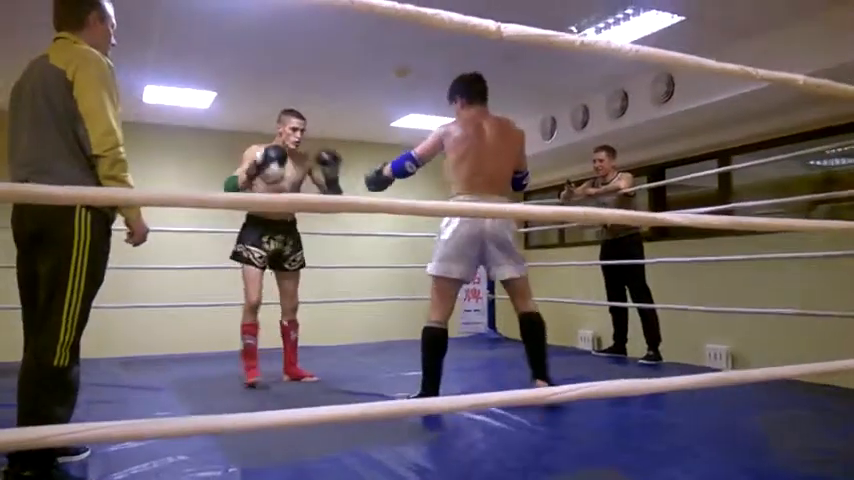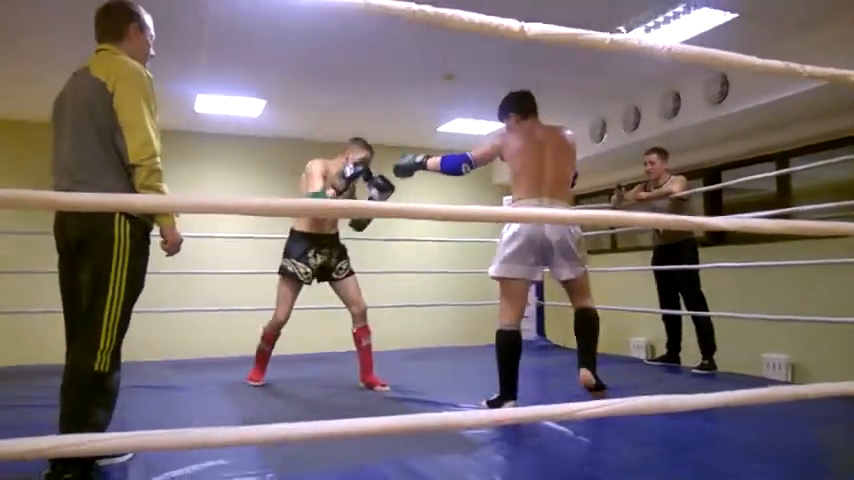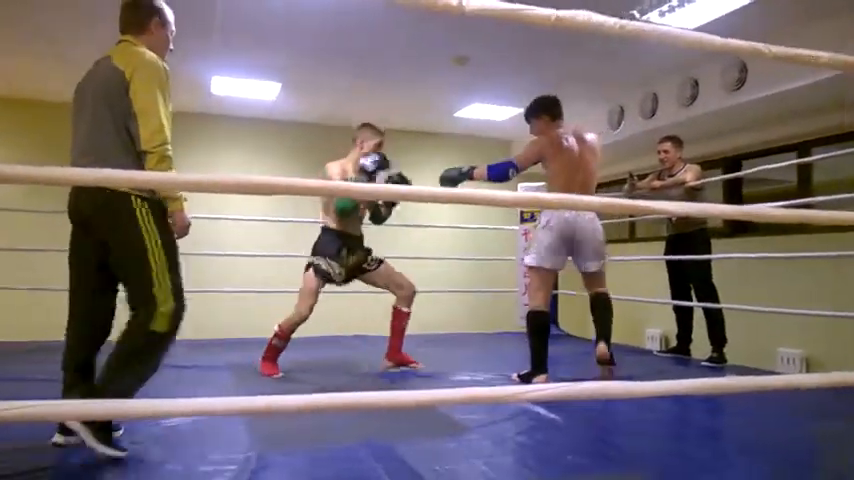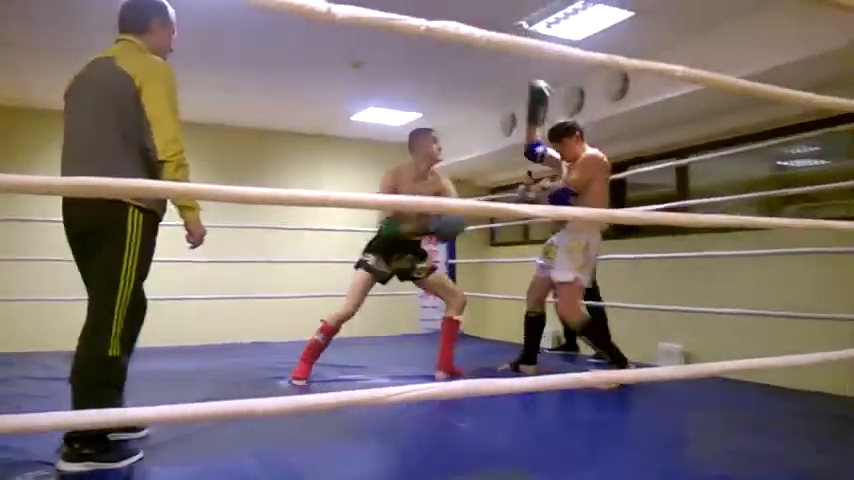
dt=1s
person 1, frame 1
right shoulder: (89, 61)
right elbow: (105, 144)
right wrist: (132, 210)
right hip: (74, 210)
left knee: (42, 333)
right knee: (59, 336)
person 1, frame 2
left shoulder: (73, 83)
right shoulder: (128, 72)
left elbow: (74, 155)
right elbow: (142, 153)
right wrist: (166, 218)
left hip: (71, 217)
right hip: (113, 218)
left knee: (84, 340)
right knee: (100, 343)
person 1, frame 3
left shoulder: (94, 73)
right shoulder: (146, 64)
right elbow: (154, 141)
right wrist: (175, 203)
left hip: (85, 198)
right hip: (127, 199)
left knee: (89, 309)
right knee: (162, 304)
person 1, frame 4
left shoulder: (86, 74)
right shoulder: (151, 68)
left elbow: (82, 146)
right elbow: (166, 149)
right wrist: (190, 212)
left hip: (79, 205)
right hip: (125, 208)
left knee: (123, 311)
right knee: (112, 319)
left ankle: (98, 416)
right ankle: (84, 440)
person 2, frame 1
left shoulder: (449, 130)
right shoulder: (514, 132)
left elbow: (409, 163)
right elbow: (520, 182)
left wrist: (380, 175)
left hip: (462, 217)
right hip: (500, 217)
left knee: (439, 310)
right knee: (524, 303)
left ankle: (429, 393)
right ankle: (541, 379)
person 2, frame 2
left shoulder: (508, 139)
right shoulder: (567, 138)
left elbow: (463, 164)
left wrist: (419, 162)
left hip: (523, 220)
right hip: (561, 219)
left knee: (510, 313)
right knee: (583, 298)
left ankle: (507, 396)
right ankle: (588, 367)
person 2, frame 3
left shoulder: (545, 142)
right shoulder: (592, 140)
left elbow: (507, 170)
left wrist: (464, 173)
left hip: (557, 216)
right hip: (587, 218)
left knee: (539, 295)
right knee: (597, 287)
left ankle: (538, 370)
right ankle: (603, 343)
person 2, frame 4
left shoulder: (591, 159)
right shoulder: (568, 165)
left elbow: (561, 196)
right elbow: (534, 152)
left wrist: (544, 192)
right wrist: (535, 117)
left hip: (580, 236)
right hip: (567, 236)
left knee: (568, 311)
right knee: (534, 296)
left ankle: (618, 363)
right ankle: (527, 360)
person 3, frame 1
left shoulder: (305, 161)
right shoulder: (255, 153)
left elbow: (331, 193)
right elbow: (230, 189)
left wrist: (333, 174)
right wrist: (255, 169)
left hip: (288, 233)
right hip: (257, 230)
left knee: (291, 306)
right knee: (253, 301)
left ankle: (291, 366)
right ankle: (250, 367)
person 3, frame 2
left shoulder: (348, 181)
right shoulder: (317, 167)
left elbow: (358, 225)
left wrist: (375, 202)
right wrist: (342, 182)
left hip: (332, 246)
right hip: (302, 244)
left knee: (359, 310)
right knee: (281, 317)
left ankle: (367, 375)
right ankle: (258, 368)
person 3, frame 3
left shoulder: (366, 172)
right shoulder: (335, 169)
left elbow: (378, 218)
right elbow: (343, 208)
left wrist: (391, 198)
right wrist: (364, 178)
left hip: (356, 247)
right hip: (331, 245)
left knee: (406, 290)
right knee: (302, 312)
left ankle: (394, 354)
right ankle: (269, 359)
person 3, frame 4
left shoulder: (439, 180)
right shoulder: (394, 177)
left elbow: (454, 223)
right elbow: (387, 228)
right wrist: (427, 227)
left hip: (413, 251)
right hip: (383, 248)
left knee: (457, 299)
right knee: (347, 310)
left ankle: (445, 366)
right ankle: (306, 362)
person 4, frame 1
left shoulder: (625, 177)
right shoulder: (593, 183)
left elbow: (622, 186)
right elbow: (565, 198)
left wrist: (596, 192)
right wrist: (568, 192)
left hip: (628, 241)
right hip: (608, 243)
left knee: (640, 294)
right knee: (614, 297)
left ankle: (654, 348)
right ankle: (619, 344)
person 4, frame 2
left shoulder: (678, 180)
right shoulder: (644, 187)
left elbow: (673, 190)
right elbow: (617, 202)
left wrist: (647, 196)
right wrist: (618, 196)
left hip: (682, 246)
right hip: (661, 249)
left knee: (694, 301)
right knee: (668, 303)
left ankle: (708, 357)
right ankle: (672, 353)
person 4, frame 3
left shoulder: (693, 169)
right shoulder: (659, 175)
left elbow: (688, 180)
right elbow: (631, 191)
left wrist: (660, 185)
right wrist: (632, 185)
left hip: (695, 236)
right hip: (674, 238)
left knee: (705, 292)
right knee: (679, 294)
left ankle: (718, 350)
right ankle: (683, 344)
person 4, frame 4
right shoulder: (550, 183)
right elbow: (525, 198)
left wrist: (550, 186)
right wrist: (527, 186)
left knee: (588, 290)
right ankle: (569, 342)
